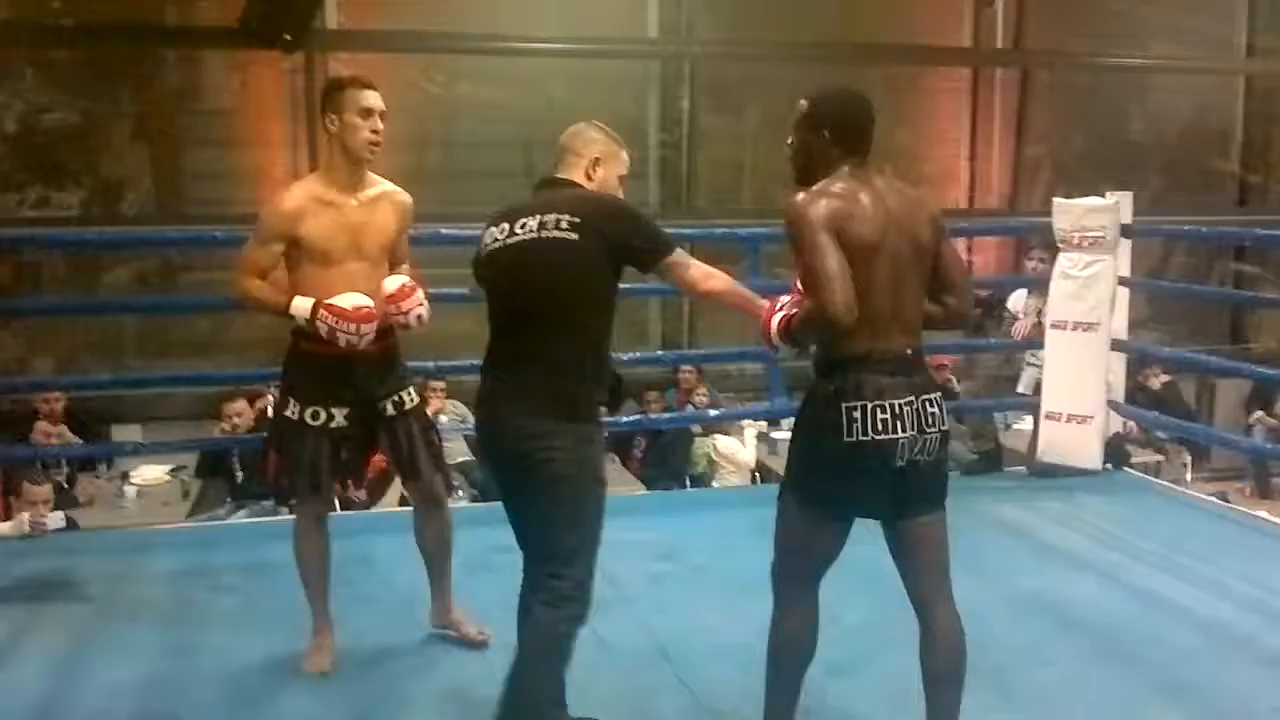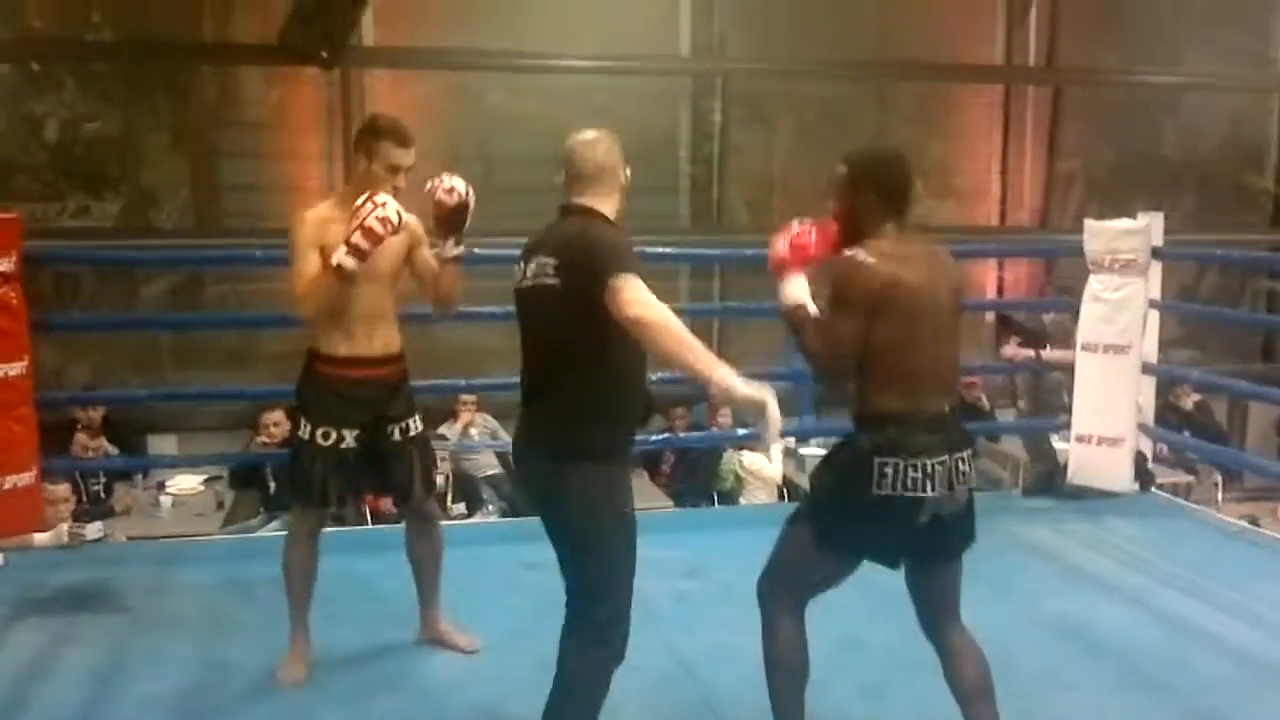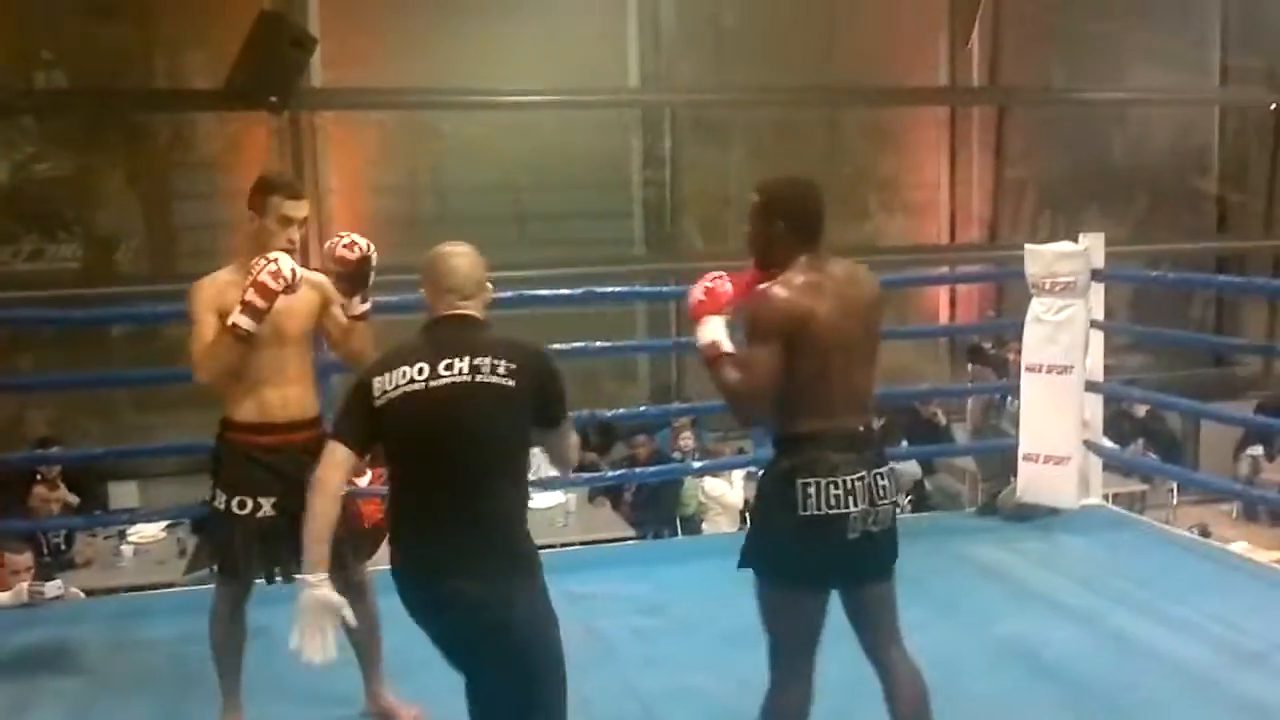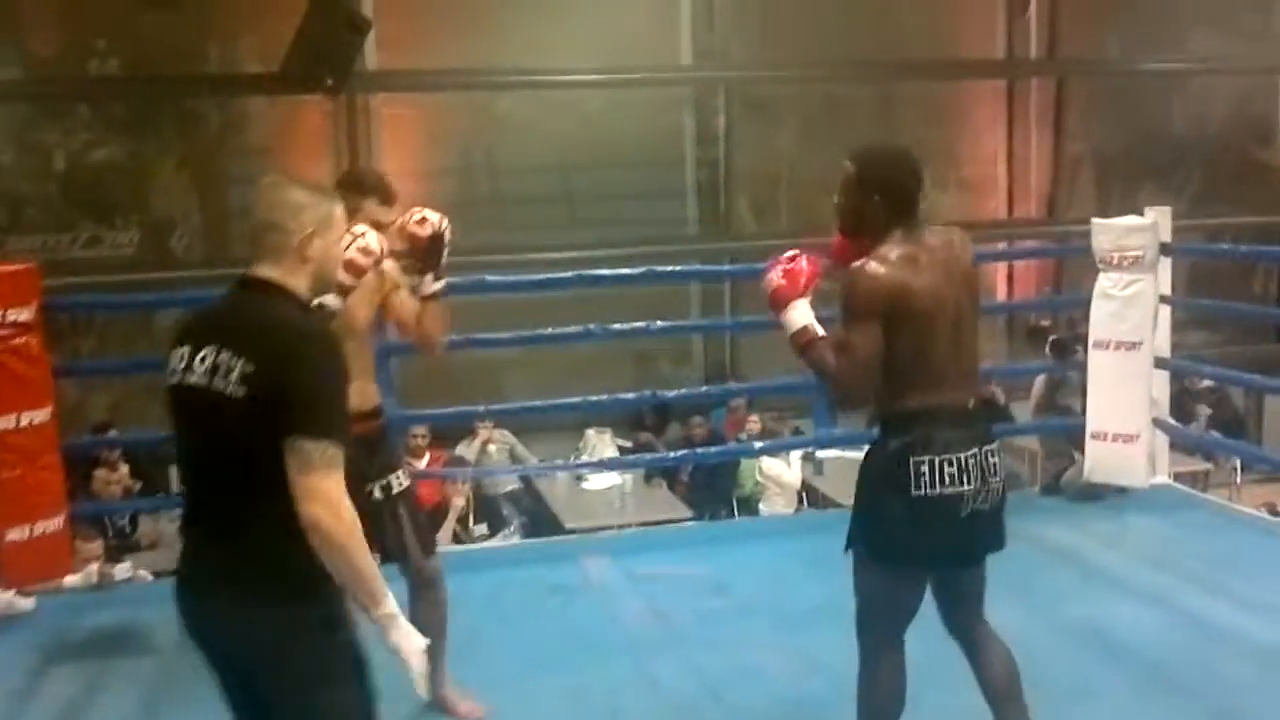
dt=1s
person 1, frame 1
left shoulder: (813, 207)
right shoulder: (917, 206)
left elbow: (836, 311)
right elbow: (958, 308)
left wrist: (785, 326)
left hip: (852, 405)
right hip: (918, 401)
left knee: (794, 583)
right knee: (933, 593)
person 1, frame 2
left shoulder: (860, 267)
right shoulder: (942, 263)
left elbow: (831, 368)
left wrist: (793, 285)
left hip: (885, 459)
right hip: (946, 455)
left knee: (779, 596)
right knee: (945, 624)
person 1, frame 3
left shoulder: (774, 299)
right shoulder: (863, 282)
left elbow: (751, 408)
left wrist: (710, 328)
left hip: (808, 483)
right hip: (868, 474)
left knee: (791, 662)
right knee: (888, 649)
person 1, frame 4
left shoulder: (872, 276)
right shoulder: (955, 246)
left elbow: (852, 388)
left wrist: (795, 313)
left hip: (915, 461)
right hip: (973, 452)
left knee: (879, 637)
right knee: (970, 624)
person 2, frame 1
left shoulder: (397, 202)
right shoulder: (291, 208)
right elbow: (248, 281)
left wrist: (410, 295)
right wrist: (308, 309)
left hip: (383, 359)
right hip: (318, 365)
left knee: (432, 487)
right knee: (313, 503)
left ankle: (444, 606)
right ankle: (323, 629)
person 2, frame 2
left shoulder: (407, 224)
right shoulder: (317, 222)
left elbow: (445, 299)
right elbow: (308, 305)
left wrist: (450, 237)
right wrist: (353, 247)
left hip: (391, 380)
right hip: (331, 384)
left knee: (423, 507)
right knee: (308, 517)
left ankle: (431, 618)
right ankle: (299, 638)
person 2, frame 3
left shoulder: (315, 285)
right shoulder: (212, 290)
left elbow: (360, 358)
right elbow: (205, 373)
left wrist: (357, 294)
right wrist: (250, 310)
left hip: (309, 445)
right hip: (246, 453)
left knee: (354, 575)
right knee: (232, 591)
person 2, frame 4
left shoulder: (384, 272)
left elbow: (431, 342)
left wrist: (431, 272)
right wrist: (335, 289)
left hip: (370, 435)
left knee: (425, 567)
person 3, frame 1
left shoulder: (500, 227)
right shoulder: (602, 215)
right elbow: (699, 279)
right wrist: (765, 312)
left hip: (497, 416)
right hip: (560, 422)
left knee: (544, 571)
right knee: (562, 587)
person 3, frame 2
left shoulder: (541, 247)
right shoulder: (595, 241)
right elbow: (638, 310)
right wrist: (728, 381)
left hip: (545, 451)
right hip: (584, 460)
left knee: (589, 606)
right knee: (600, 624)
person 3, frame 3
left shoulder: (385, 373)
right shoulder: (526, 362)
left elbow: (329, 481)
right elbow: (563, 452)
left wrist: (315, 582)
left hip: (419, 577)
right hip: (502, 574)
person 3, frame 4
left shoulder: (195, 333)
right shoulder: (305, 343)
right elbow: (321, 506)
right wrist: (390, 618)
left hip: (203, 593)
right hip: (284, 605)
